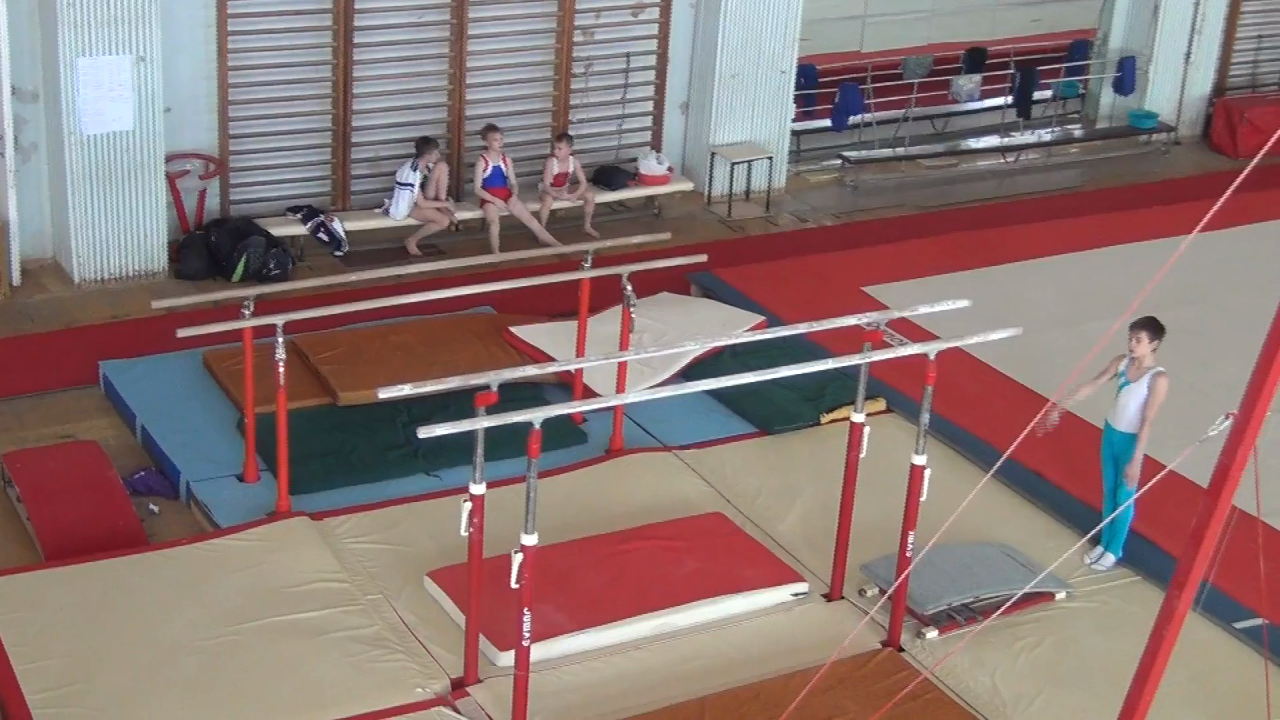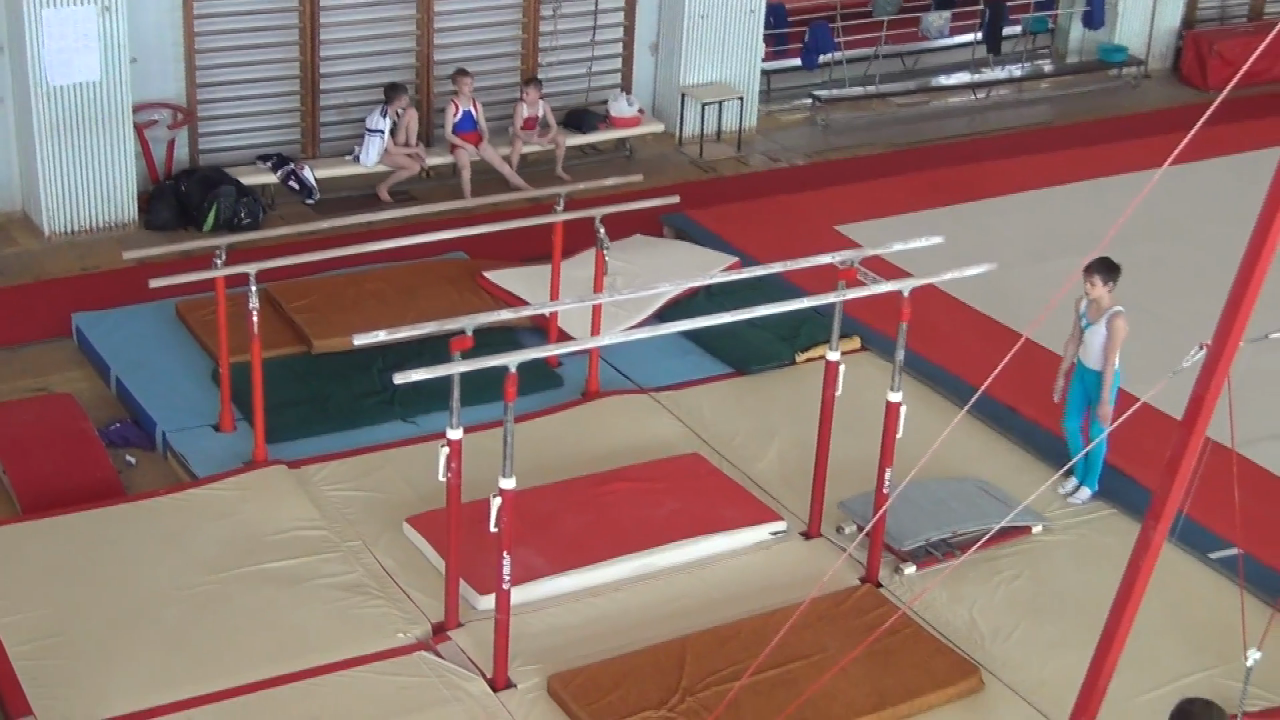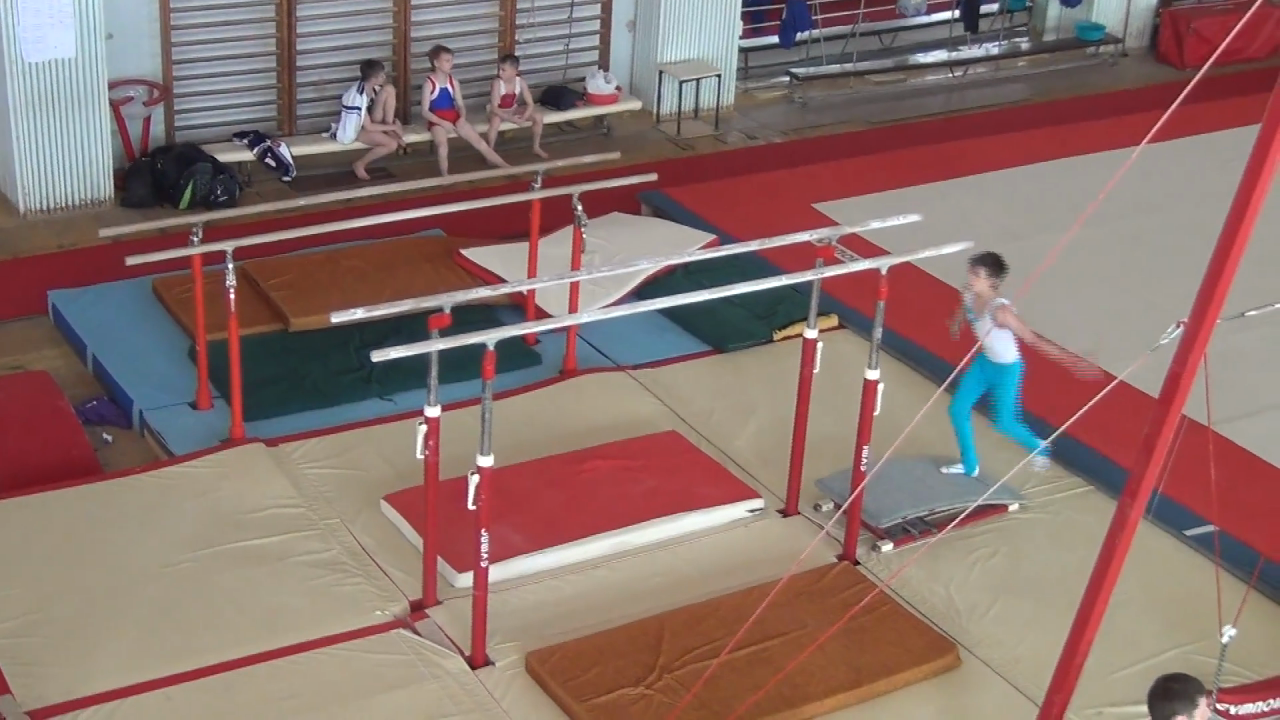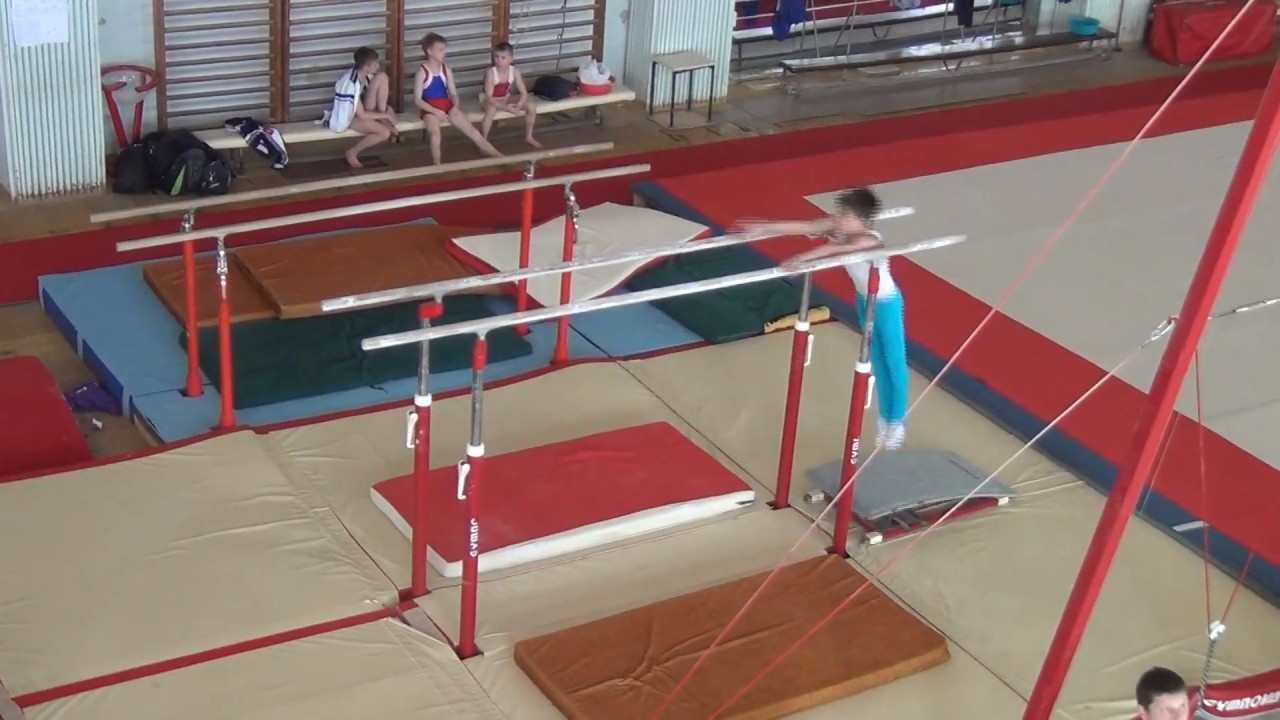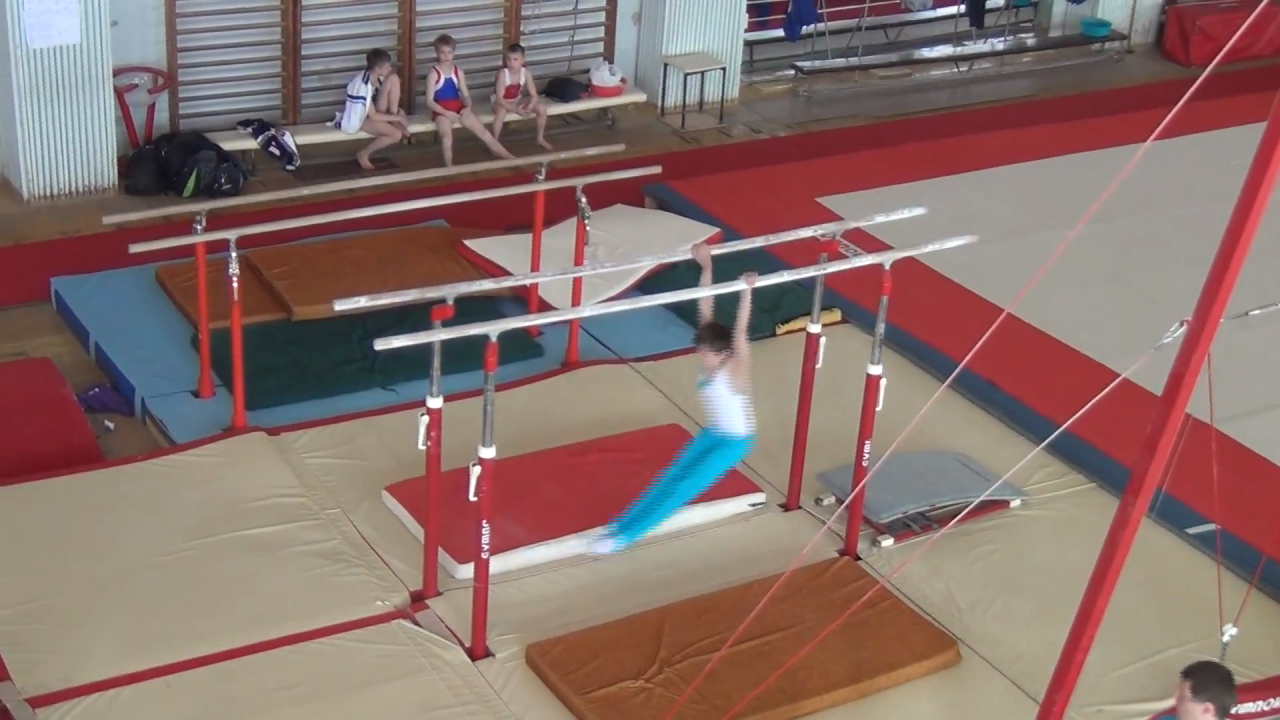
dt=0.7s
person 1, frame 1
left shoulder: (1158, 378)
right shoulder: (1122, 362)
left elbow: (1147, 422)
right elbow: (1092, 385)
left wrist: (1136, 461)
right wrist: (1061, 407)
left hip: (1131, 440)
right hip: (1109, 432)
left knee: (1124, 496)
right knee: (1108, 491)
left ankle: (1114, 550)
right ankle: (1103, 543)
person 1, frame 2
left shoulder: (1117, 319)
right shoulder: (1082, 303)
left elbow: (1109, 362)
left wrist: (1104, 402)
right wrist: (1062, 374)
left hip: (1103, 376)
right hip: (1081, 370)
left knee: (1096, 433)
right knee: (1070, 425)
left ankle: (1089, 484)
right ankle: (1077, 474)
person 1, frame 3
left shoulder: (999, 310)
right shoulder: (969, 295)
left elbow: (1031, 338)
left wrist: (1071, 361)
right wrist: (957, 323)
left hip: (1005, 367)
right hip: (983, 360)
left knee: (1004, 423)
right knee: (957, 409)
left ankle: (1037, 448)
right ankle: (969, 464)
person 1, frame 4
left shoulder: (868, 242)
right shoulder: (839, 228)
left elbow: (837, 250)
right elbow: (801, 228)
left wrist: (802, 258)
right wrist: (761, 226)
left hip: (887, 304)
right hip: (864, 300)
left knee: (894, 364)
right knee: (878, 364)
left ankle: (897, 420)
right ankle: (886, 417)
person 1, frame 5
left shoulder: (736, 370)
right shoulder: (710, 363)
left elbow: (740, 334)
right elbow: (706, 310)
left wrist: (746, 293)
right wrist: (707, 266)
left hip: (734, 442)
right hip: (712, 435)
left knee: (681, 487)
right knee: (669, 481)
left ankle: (622, 535)
right ankle: (618, 531)
